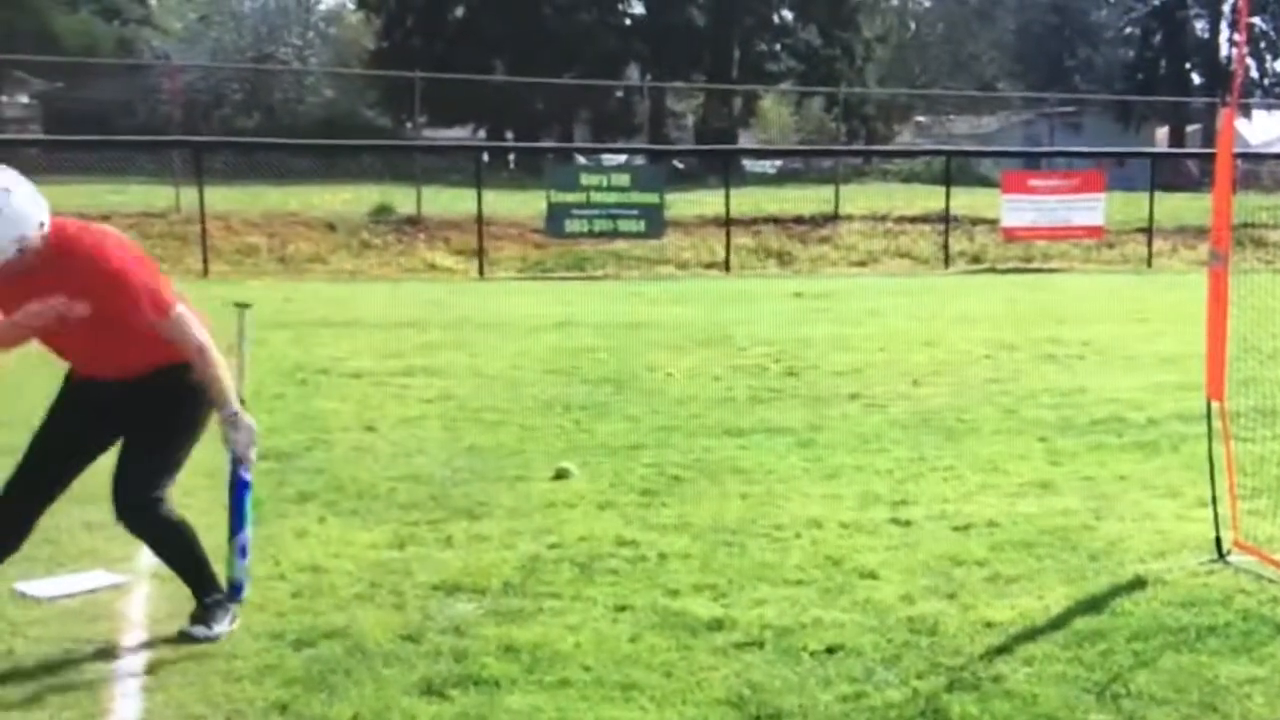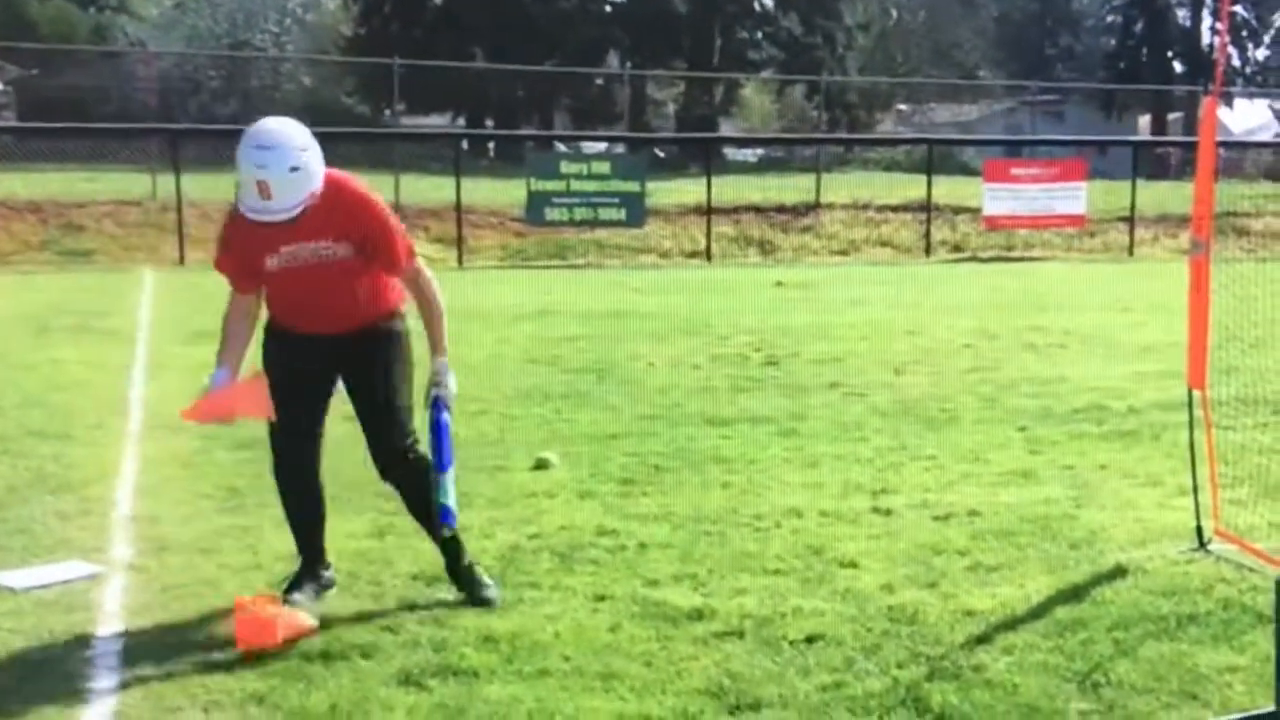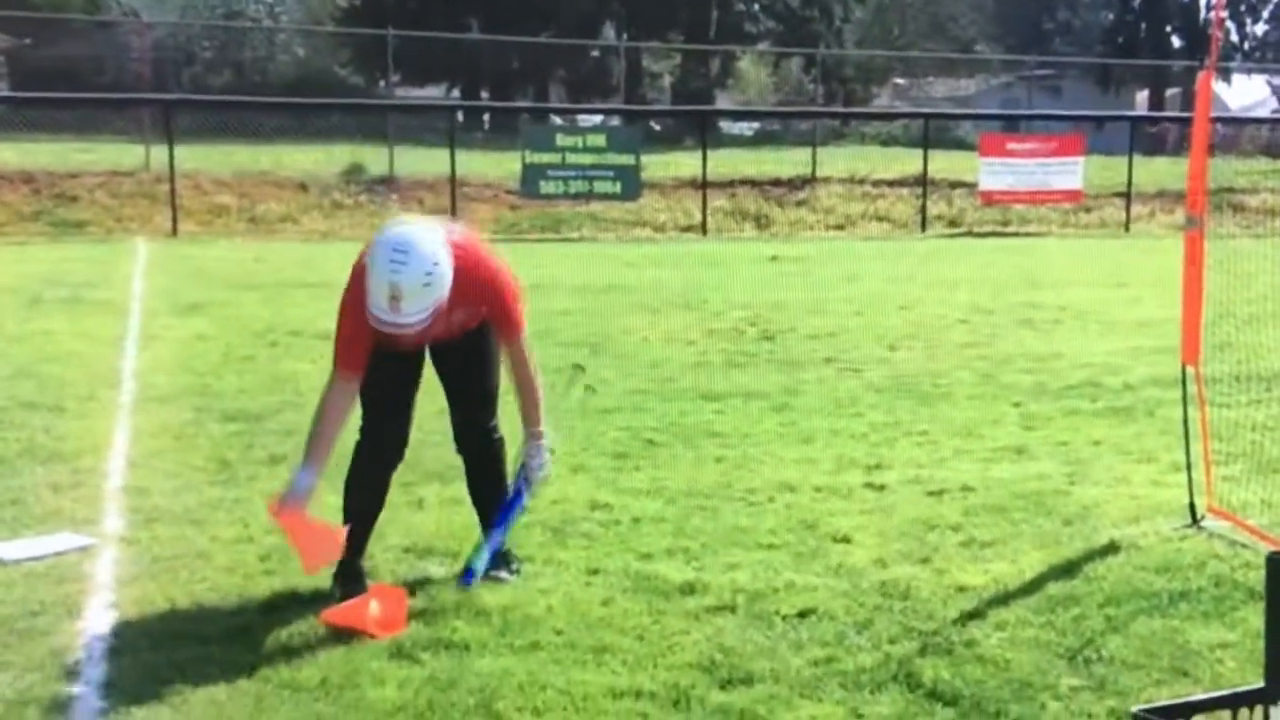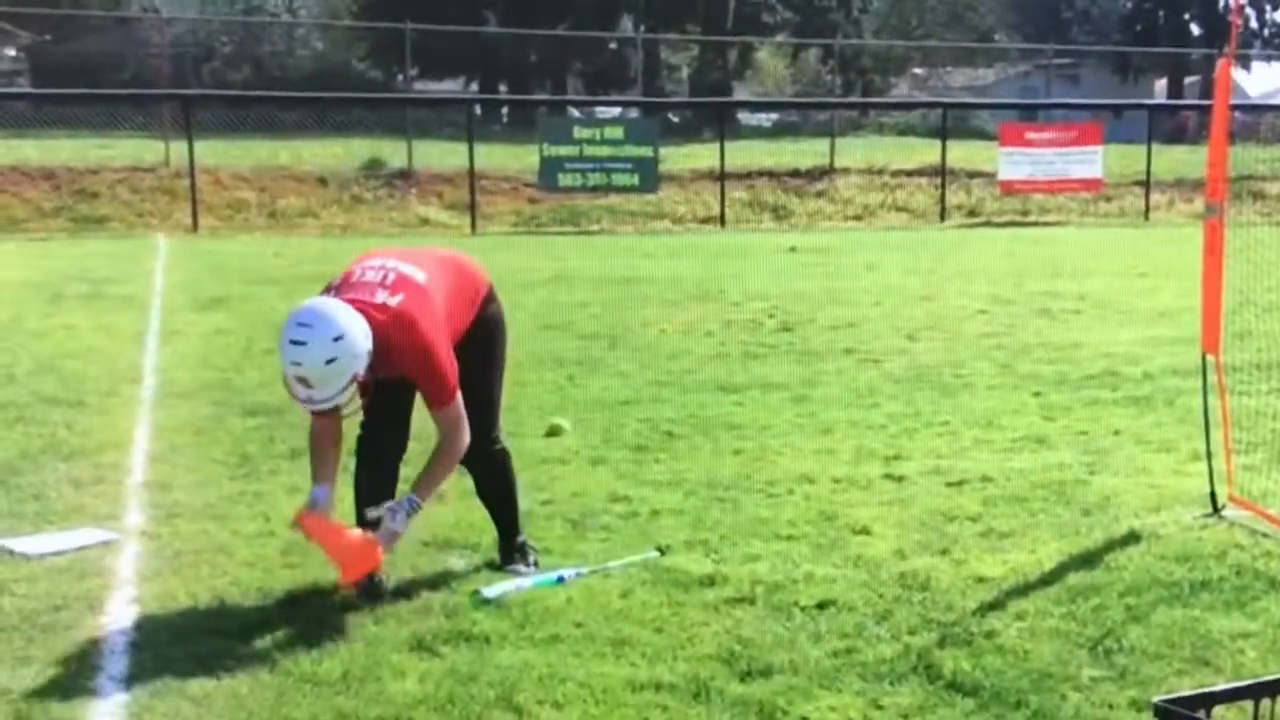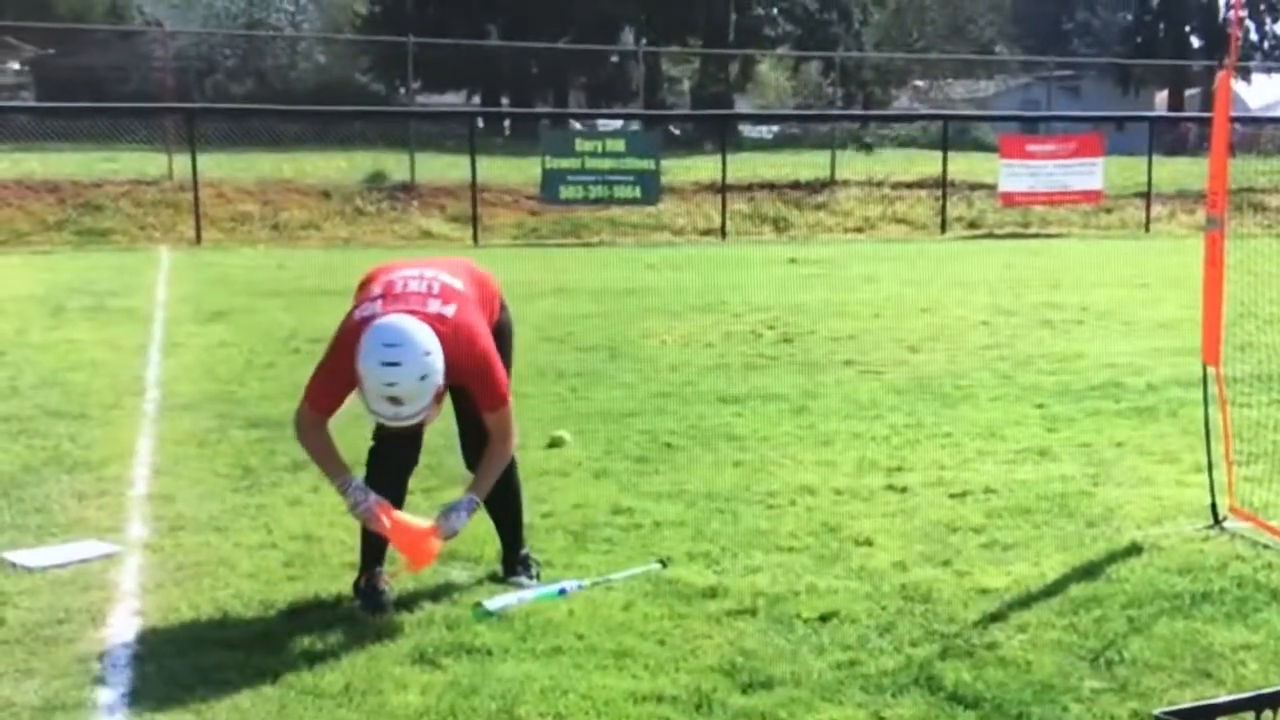
dt=0.7s
person 1, frame 1
left shoulder: (96, 255)
left elbow: (186, 331)
left wrist: (231, 414)
left hip: (172, 378)
right hip: (100, 381)
left knee: (136, 501)
left ankle: (215, 601)
person 1, frame 2
left shoulder: (355, 204)
right shoulder: (245, 222)
left elbow: (418, 278)
right elbow: (243, 298)
left wrist: (441, 363)
right wrist: (224, 373)
left hip: (373, 331)
right hip: (297, 340)
left knee: (396, 451)
right knee: (291, 458)
left ankle: (458, 562)
right ankle: (313, 567)
person 1, frame 3
left shoulder: (481, 273)
right shoulder: (369, 289)
left elbow: (518, 355)
right elbow: (343, 387)
left wrist: (535, 439)
right wrist: (307, 475)
left hip: (467, 321)
right hip: (385, 318)
left knee: (478, 431)
right knee: (382, 437)
left ankle: (498, 547)
right ankle: (349, 560)
person 1, frame 4
left shoulder: (417, 337)
right shoulder: (319, 341)
left elbow: (456, 436)
right elbow: (324, 421)
left wrist: (409, 506)
right wrist: (321, 491)
left knee: (480, 441)
right knee: (379, 441)
left ankle: (513, 545)
person 1, frame 5
left shoulder: (471, 345)
right shoulder: (353, 345)
left elbow: (504, 436)
right elbow: (307, 422)
left wrist: (468, 503)
right wrist: (349, 487)
left knee: (484, 446)
right knee: (393, 450)
left ankle: (516, 555)
right ankle: (371, 572)
